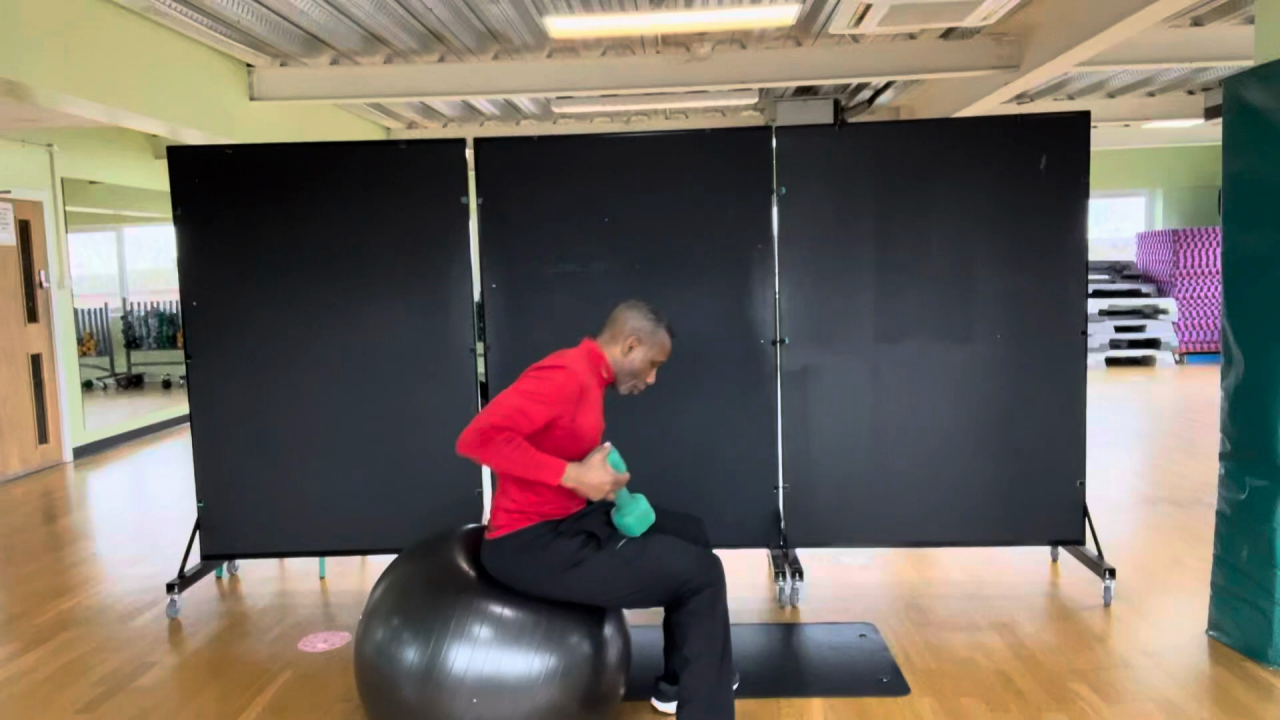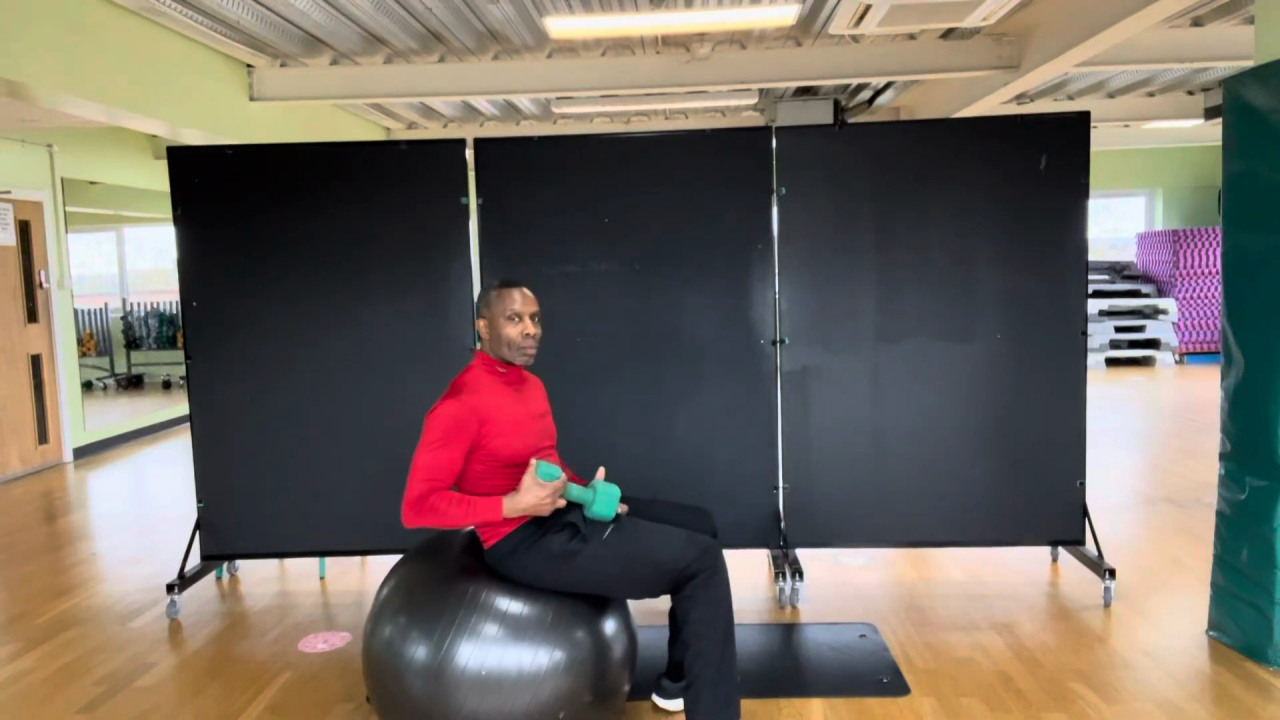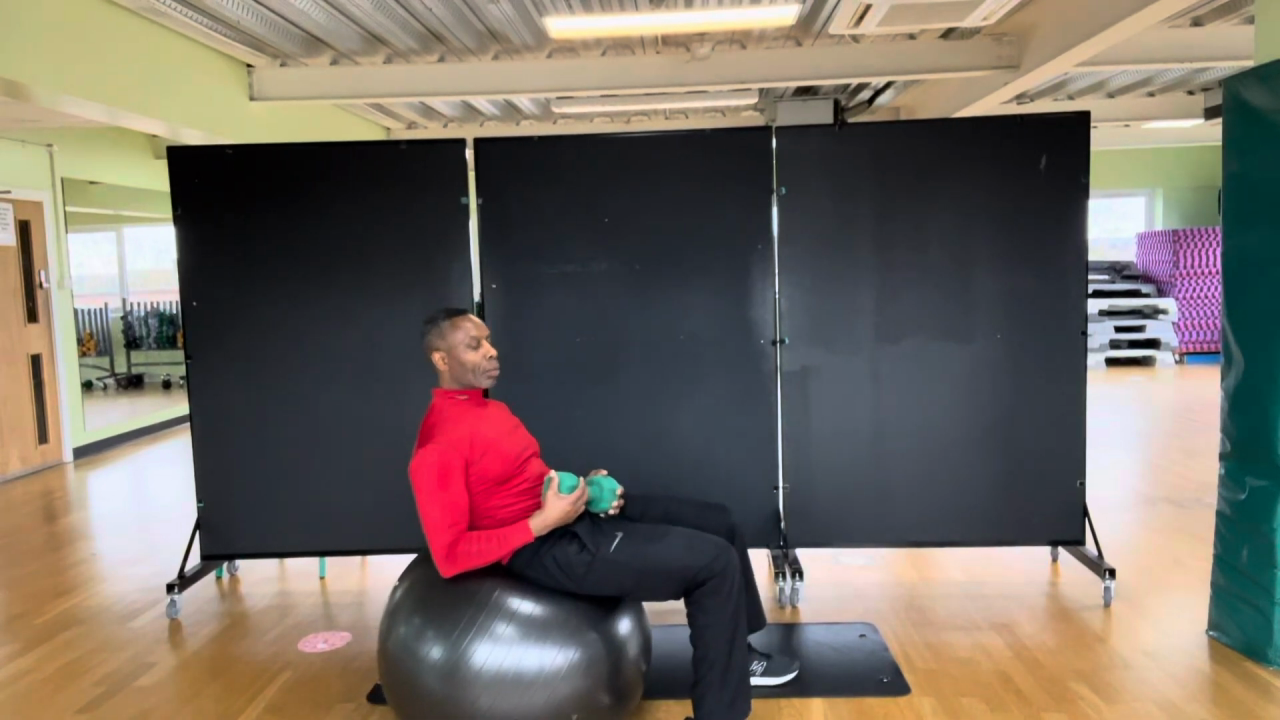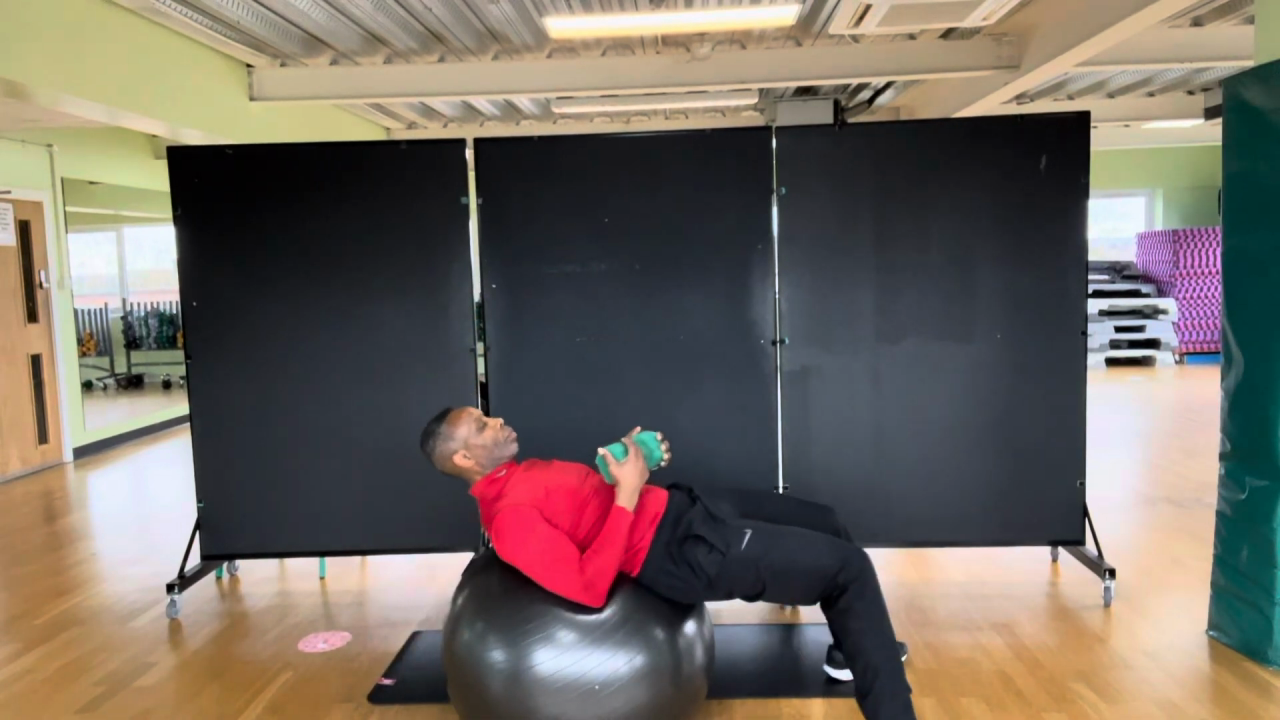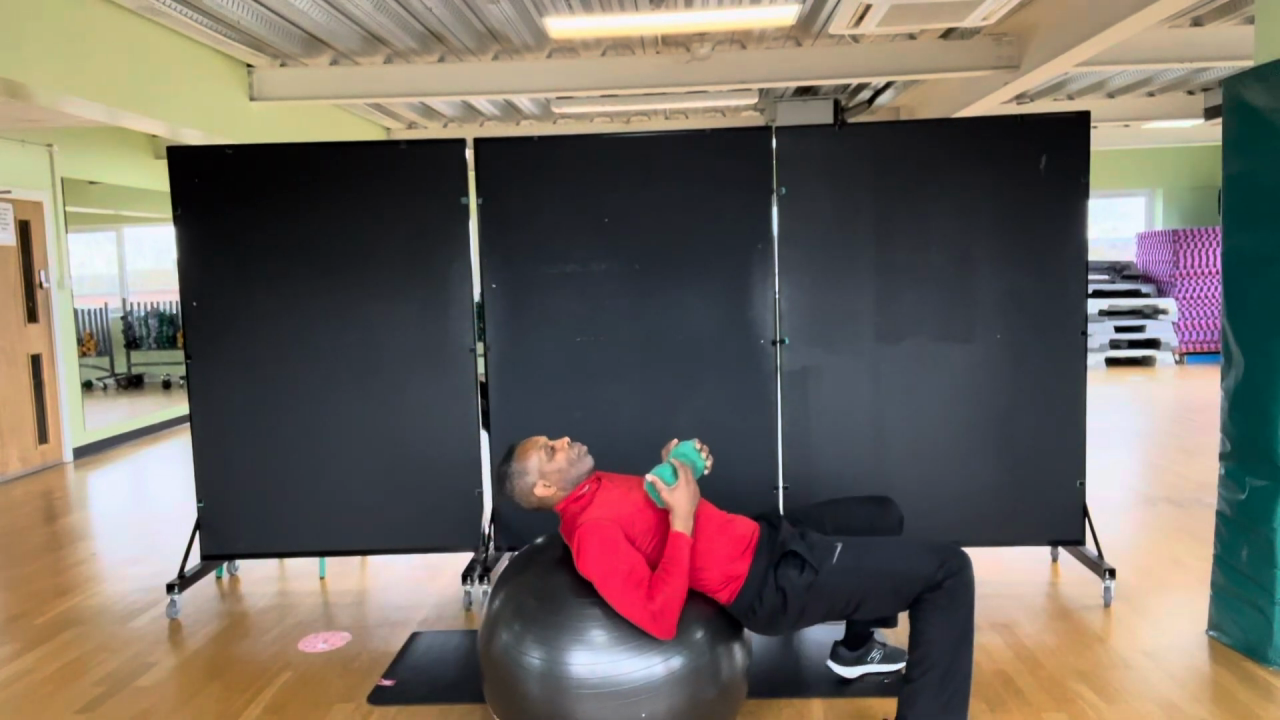
dt=1s
person 1, frame 1
left shoulder: (586, 379)
right shoulder: (567, 378)
right elbow: (477, 439)
left wrist: (596, 493)
right wrist: (572, 477)
left hip: (563, 522)
right hip: (531, 547)
left knee: (689, 535)
right knee: (701, 574)
left ankle: (678, 680)
person 1, frame 2
left shoulder: (530, 384)
right shoulder: (462, 404)
right elbow: (418, 506)
right wrist: (514, 504)
left hip: (566, 513)
right hip: (528, 542)
left knee: (698, 526)
right knee: (700, 559)
left ankle: (680, 678)
person 1, frame 3
left shoulder: (490, 410)
right shoulder: (439, 444)
right elbow: (449, 555)
left wrist: (585, 487)
right wrist: (544, 521)
left hip: (578, 513)
right hip: (549, 547)
left knee: (716, 523)
right knee: (714, 562)
left ankle: (737, 654)
person 1, frame 4
left shoulder: (513, 476)
right shoulder: (508, 514)
right elbow: (589, 586)
left wrist: (633, 466)
right wrist: (628, 492)
left hip: (682, 509)
right hip: (682, 550)
left knee: (821, 522)
right knee: (848, 567)
left ankle: (856, 651)
person 1, frame 5
left shoulder: (592, 488)
right shoulder: (592, 531)
right elbow: (660, 617)
left wrist: (674, 470)
right wrist: (682, 517)
left hip: (766, 538)
right hip: (771, 581)
left knee: (883, 515)
right knee: (947, 570)
left ankle: (855, 648)
